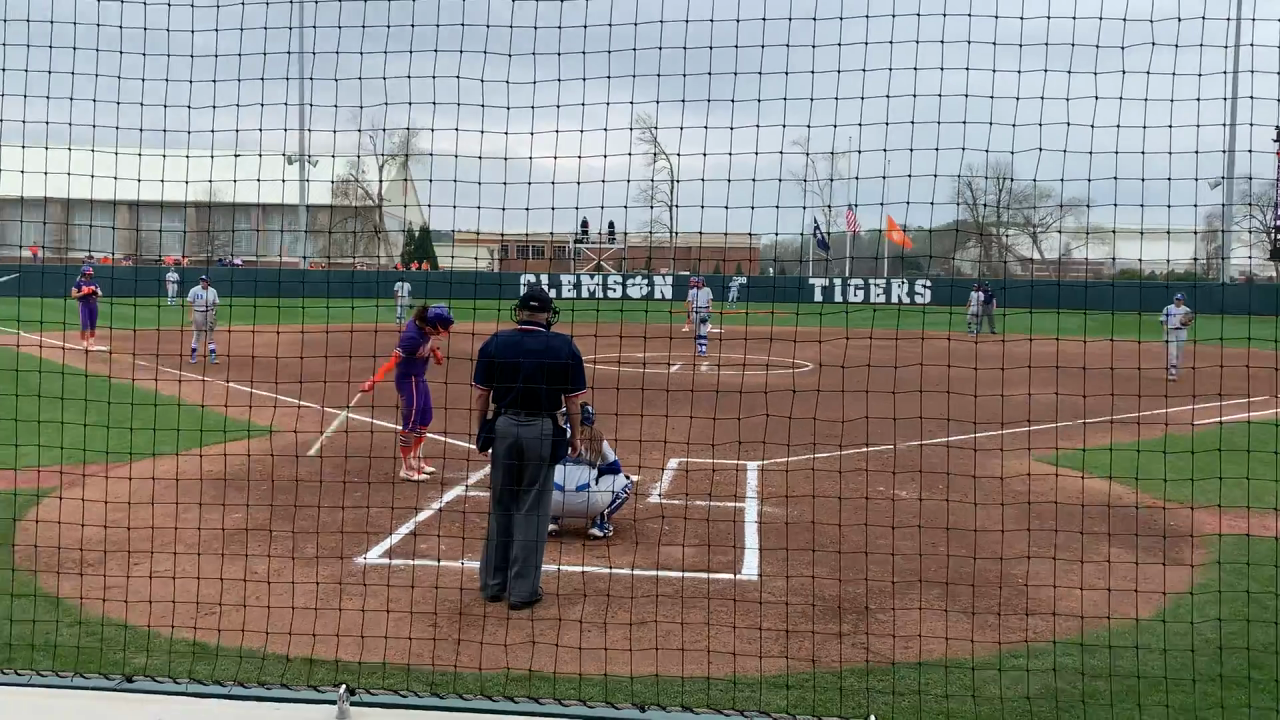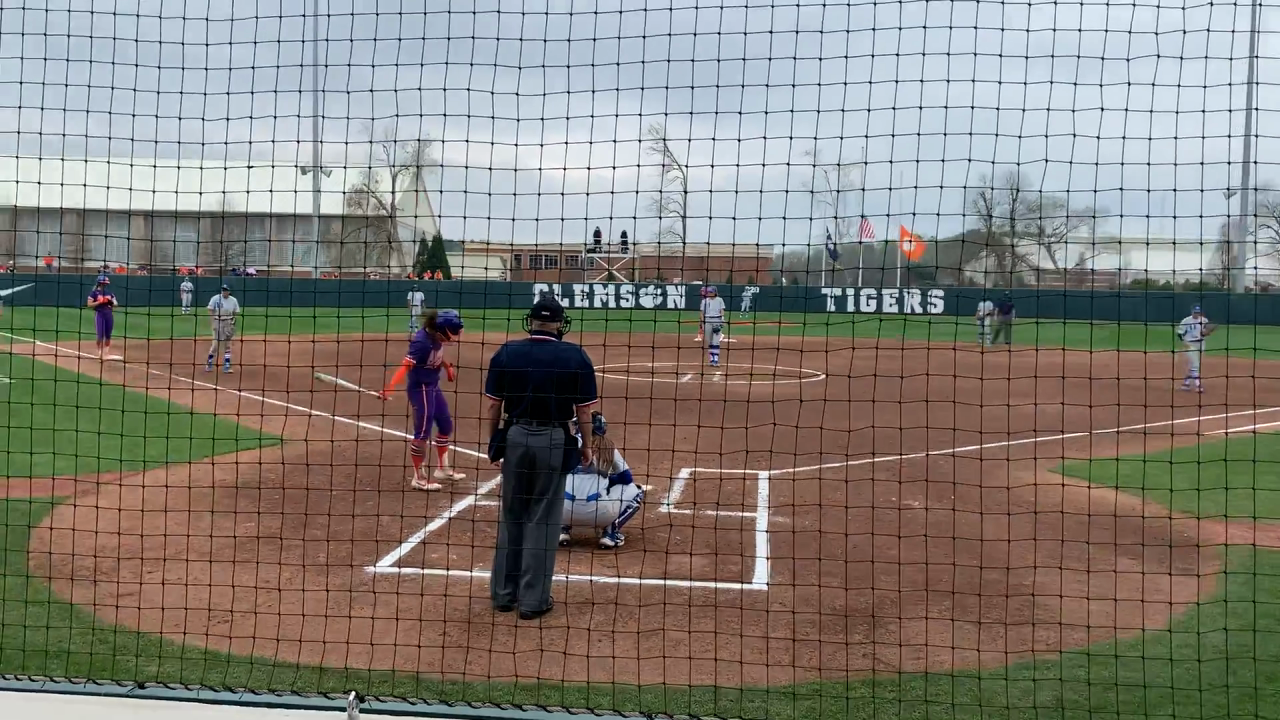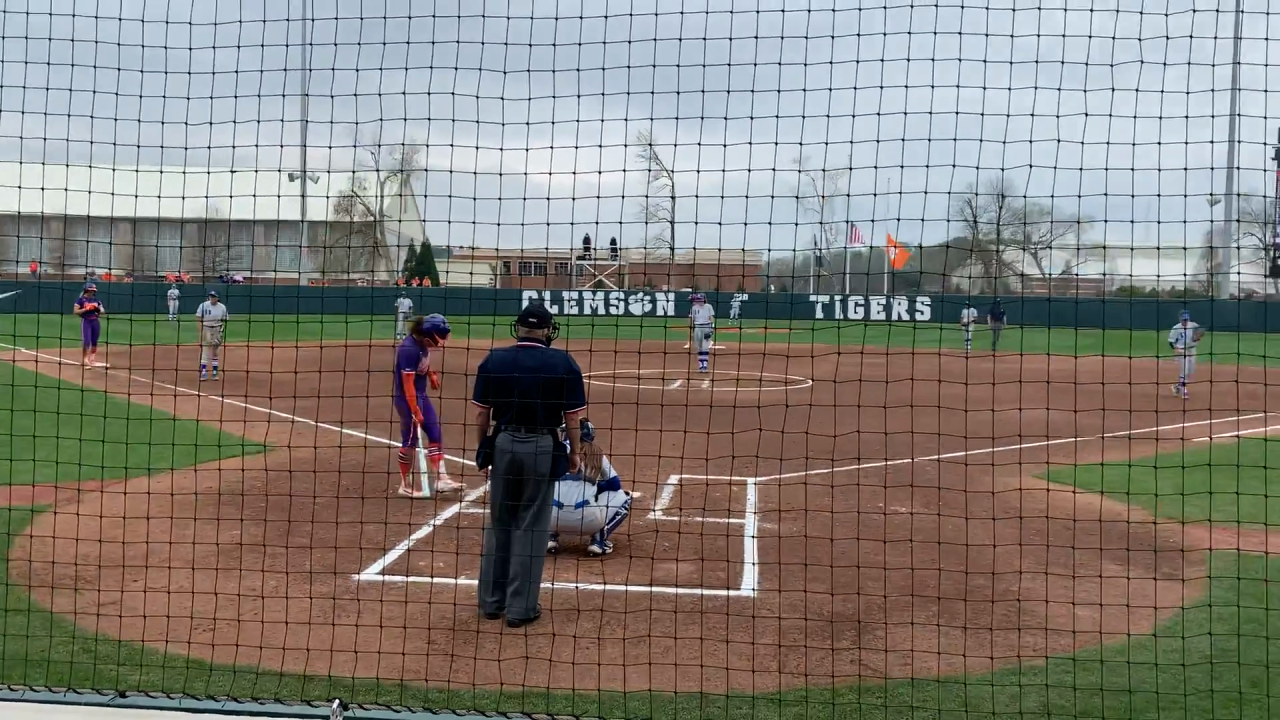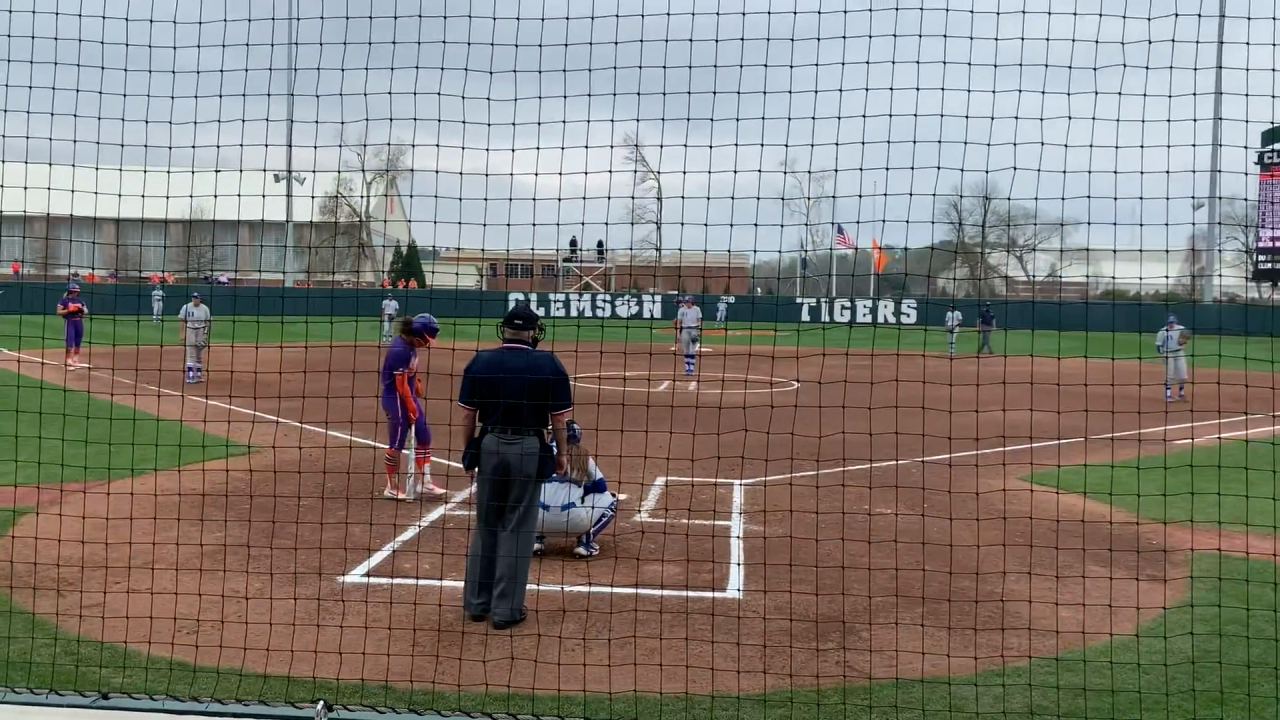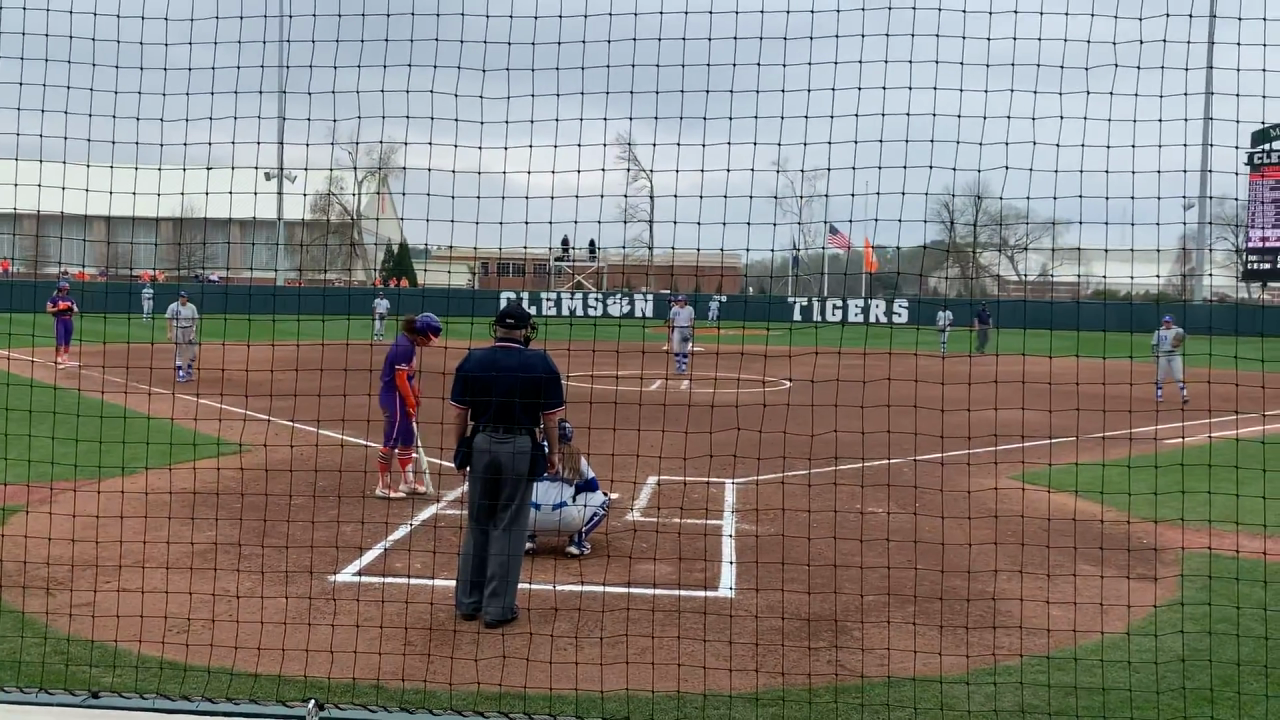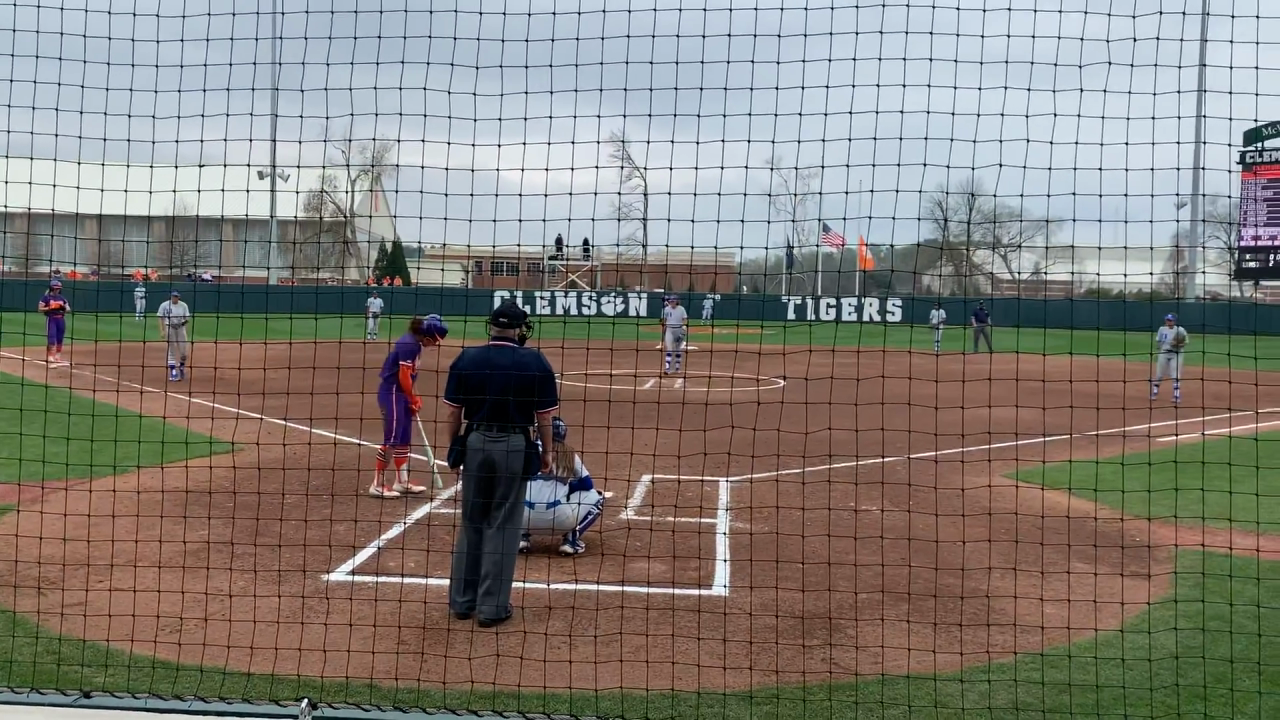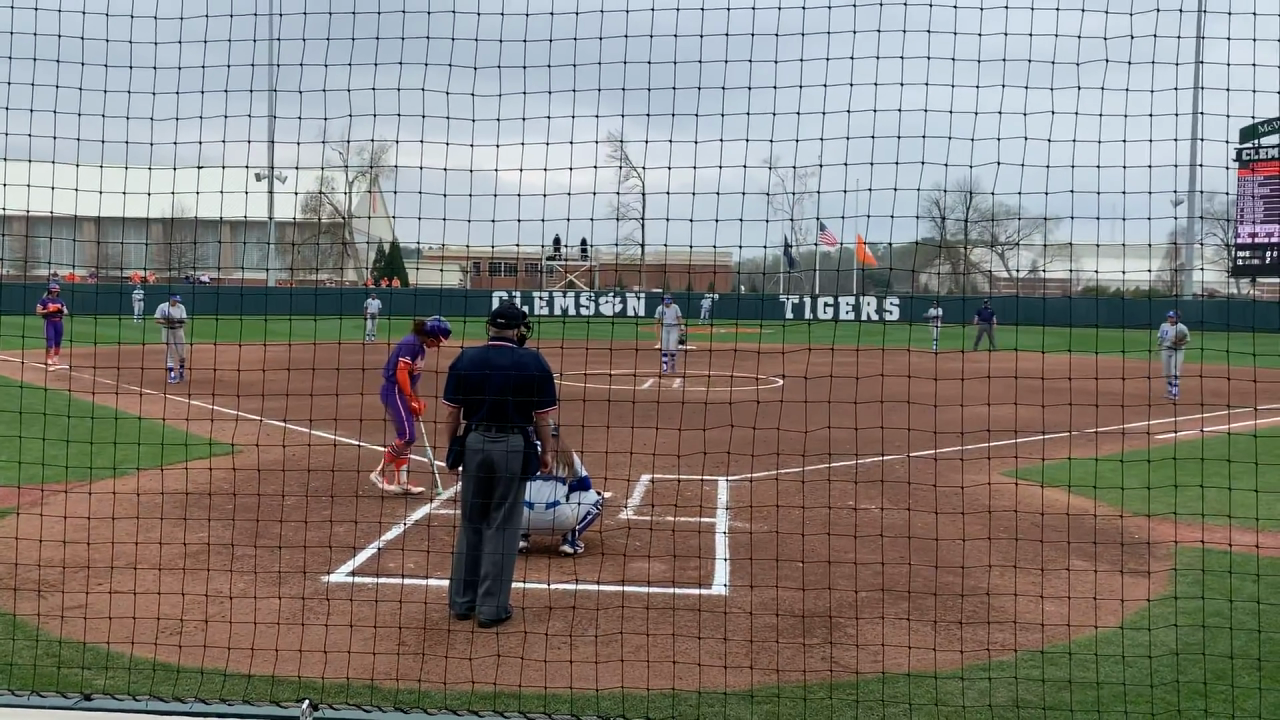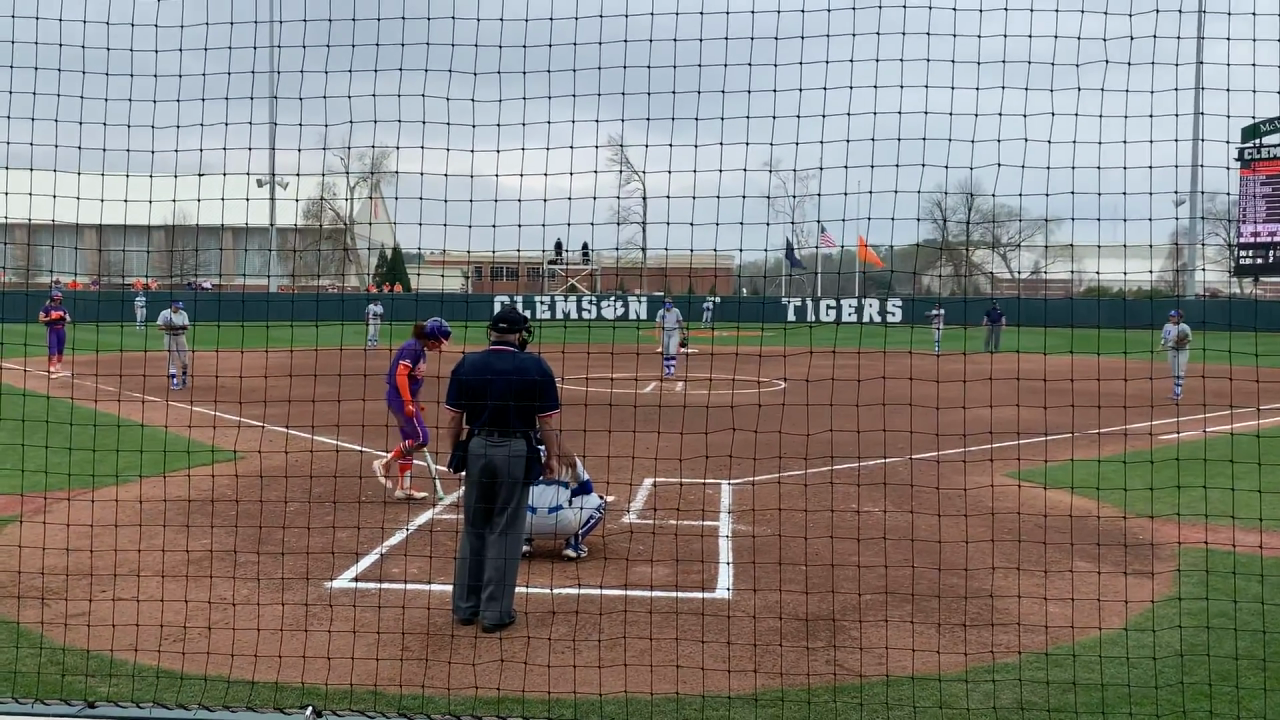
dt=0.3s
person 1, frame 1
left shoulder: (495, 342)
right shoulder: (563, 346)
left elbow: (481, 395)
right elbow: (572, 400)
left wrist: (480, 433)
right wrist: (575, 436)
left hip: (503, 427)
right hip: (542, 431)
left knee: (500, 505)
right knee: (532, 509)
left ankle: (493, 583)
right ankle: (522, 589)
person 1, frame 2
left shoulder: (506, 352)
right shoulder: (575, 356)
left elbow: (493, 406)
right elbow: (583, 410)
left wrist: (493, 443)
right wrist: (586, 446)
left hip: (515, 437)
right hip: (554, 441)
left knee: (511, 515)
right knee: (543, 519)
left ankle: (504, 593)
right ankle: (533, 599)
person 1, frame 3
left shoulder: (494, 359)
right shoulder: (562, 362)
left elbow: (481, 413)
right elbow: (572, 416)
left wrist: (482, 450)
right wrist: (574, 452)
left hip: (503, 444)
right hip: (542, 447)
left knee: (499, 522)
right knee: (531, 526)
left ankle: (491, 600)
right ankle: (520, 606)
person 1, frame 4
left shoulder: (480, 361)
right shoulder: (549, 364)
left elbow: (467, 415)
right elbow: (558, 418)
left wrist: (468, 452)
right wrist: (561, 453)
left hip: (489, 446)
right hip: (529, 449)
left knee: (485, 524)
right knee: (517, 528)
left ankle: (477, 602)
right ankle: (506, 609)
person 1, frame 5
left shoulder: (472, 360)
right shoulder: (540, 363)
left elbow: (460, 413)
right elbow: (550, 417)
left wrist: (461, 450)
right wrist: (553, 452)
left hip: (481, 445)
right hip: (521, 448)
left knee: (476, 523)
right knee: (509, 527)
left ankle: (468, 601)
right ankle: (498, 607)
person 1, frame 6
left shoulder: (466, 359)
right shoulder: (535, 361)
left elbow: (453, 412)
right elbow: (544, 416)
left wrist: (454, 449)
right wrist: (546, 451)
left hip: (474, 444)
right hip: (514, 447)
left knee: (470, 523)
right knee: (503, 526)
left ankle: (462, 601)
right ankle: (492, 606)
person 1, frame 7
left shoulder: (465, 359)
right shoulder: (533, 362)
left elbow: (452, 412)
right elbow: (543, 416)
left wrist: (453, 449)
right wrist: (546, 452)
left hip: (475, 444)
right hip: (514, 447)
left knee: (470, 523)
right knee: (503, 526)
left ankle: (462, 601)
right ankle: (492, 607)
person 1, frame 8
left shoulder: (467, 364)
right shoulder: (535, 366)
left elbow: (454, 418)
right elbow: (546, 420)
left wrist: (455, 453)
right wrist: (552, 456)
left hip: (477, 449)
right hip: (517, 452)
left knee: (473, 529)
right knee: (506, 531)
left ankle: (466, 606)
right ankle: (495, 612)
person 2, frame 1
left shoulder: (424, 326)
right shoulder: (412, 336)
right elbow: (393, 360)
left wrist: (434, 350)
right wrist: (374, 380)
left hip: (419, 377)
right hip: (409, 380)
left knee: (426, 417)
right knee: (411, 423)
left ankle: (415, 460)
right ankle: (407, 468)
person 2, frame 2
left shoulder: (436, 336)
right shoulder: (422, 341)
right elbow: (405, 366)
left wrist: (447, 366)
right wrist: (389, 388)
left hip: (433, 387)
right hip: (421, 389)
left knee: (446, 426)
right knee: (423, 433)
left ankle: (443, 469)
right ankle: (419, 478)
person 2, frame 3
left shoulder: (422, 343)
right shoulder: (410, 349)
right elbow: (408, 384)
left wrist: (432, 373)
right wrist: (415, 411)
left hip: (421, 393)
right hip: (408, 398)
left knee: (435, 436)
right knee: (410, 441)
left ankle: (442, 479)
right ankle: (406, 486)
person 2, frame 4
left shoulder: (410, 344)
right shoulder: (400, 349)
right elbow: (400, 384)
left wrist: (417, 381)
right wrist: (411, 408)
left hip: (408, 396)
right hip: (396, 399)
left knee: (424, 437)
right knee: (397, 443)
left ankle: (425, 483)
right ankle: (392, 487)
person 2, frame 5
left shoulder: (409, 342)
right shoulder: (404, 346)
right elbow: (400, 379)
left wrist: (415, 393)
right wrist: (410, 403)
left hip: (402, 396)
right hip: (394, 397)
left knee: (408, 440)
right knee: (391, 441)
left ankle: (408, 482)
right ankle: (383, 486)
person 2, frame 6
left shoulder: (414, 343)
right shoulder: (409, 344)
right elbow: (404, 376)
left wrist: (414, 397)
right wrist: (413, 400)
left hip: (401, 393)
right hip: (392, 393)
left knee: (404, 440)
right knee: (391, 440)
left ankle: (401, 482)
right ankle: (377, 485)
person 2, frame 7
left shoulder: (420, 346)
right shoulder: (411, 344)
right elbow: (401, 372)
left wrist: (417, 399)
right wrist: (411, 400)
left hip: (403, 394)
right hip: (394, 392)
left knee: (407, 438)
right knee: (407, 436)
left ankle: (400, 482)
right ankle: (380, 472)
person 2, frame 8
left shoulder: (421, 350)
right shoulder: (412, 347)
right elbow: (400, 375)
left wrist: (415, 403)
right wrist: (408, 403)
left hip: (407, 398)
right hip: (400, 398)
left knee: (410, 441)
right knee: (421, 438)
left ankle: (404, 488)
right ankle: (385, 462)
